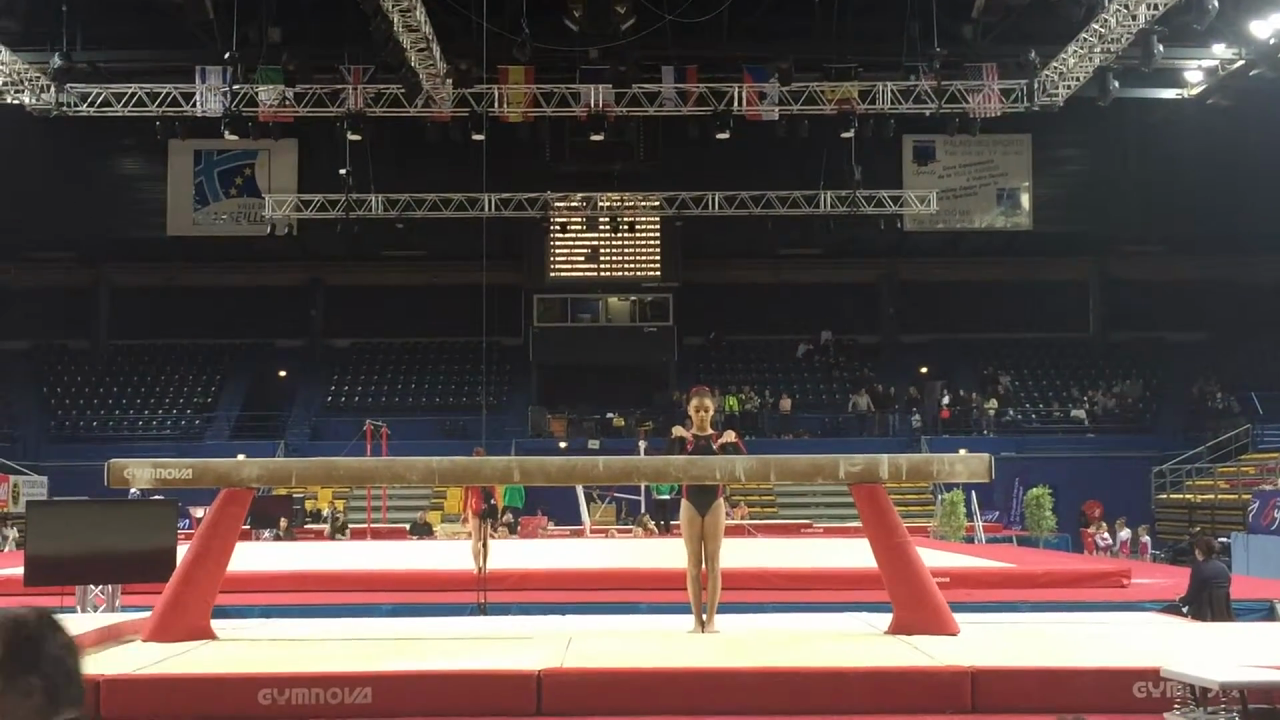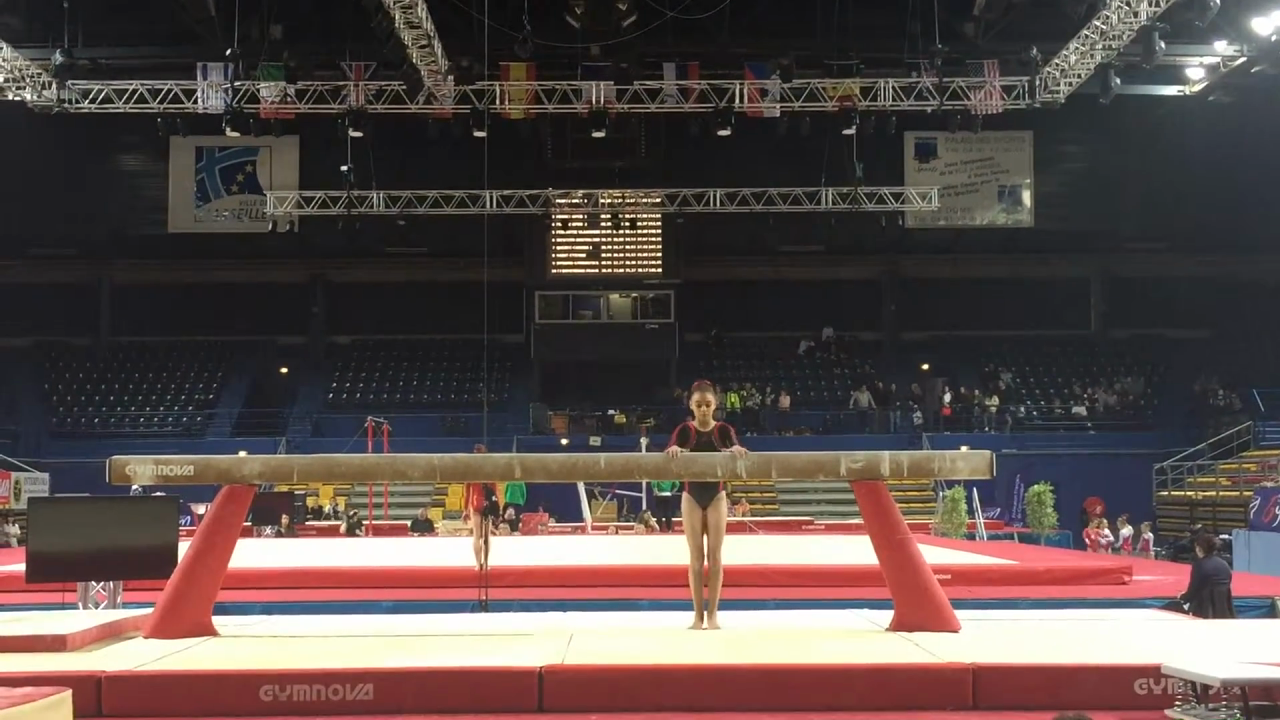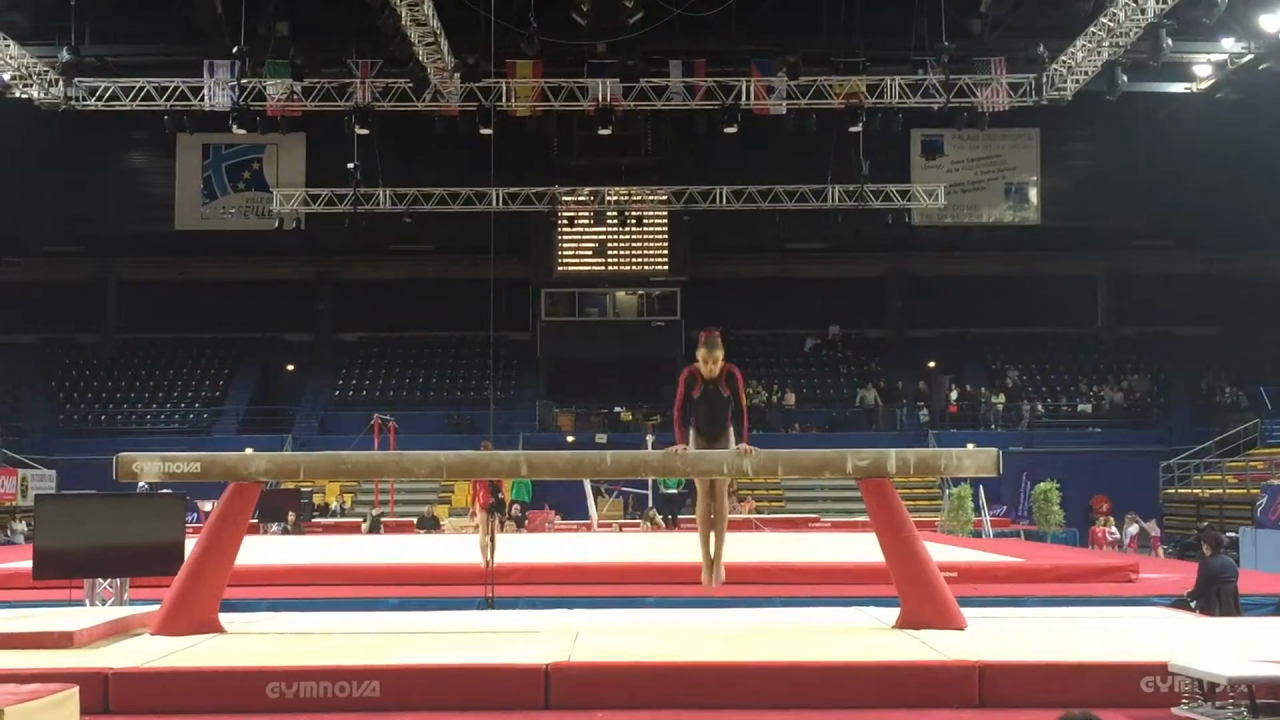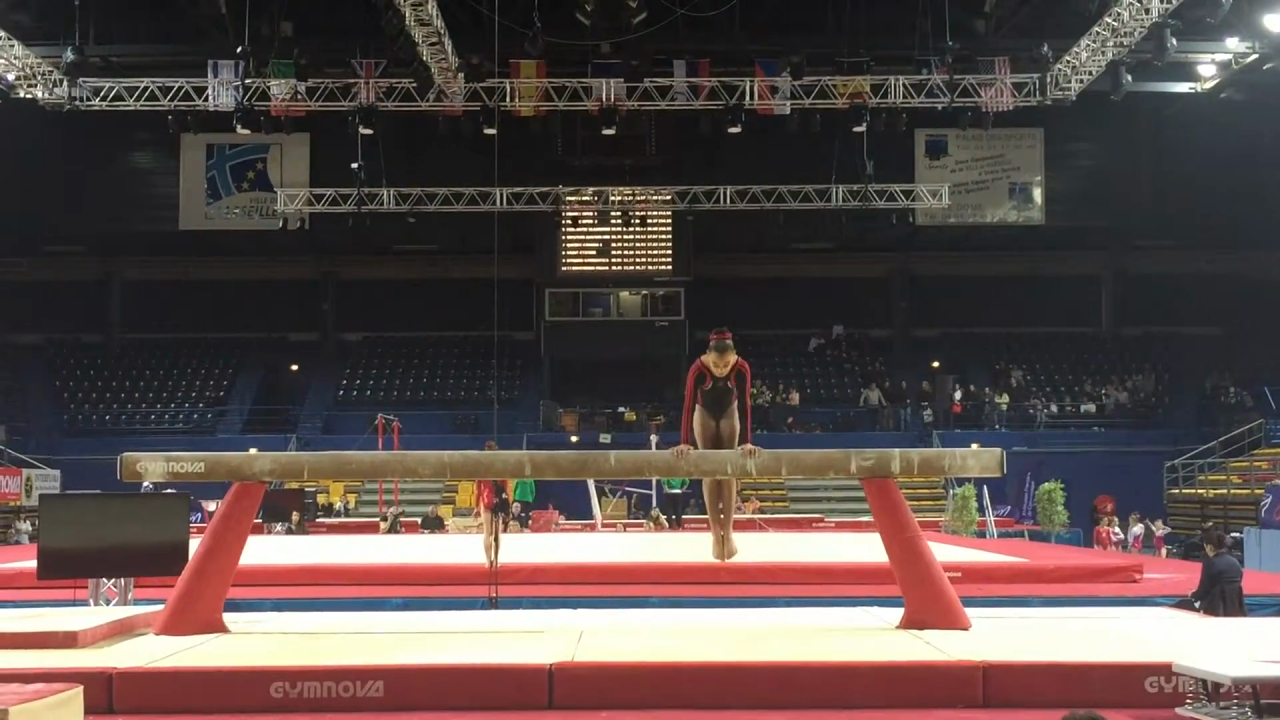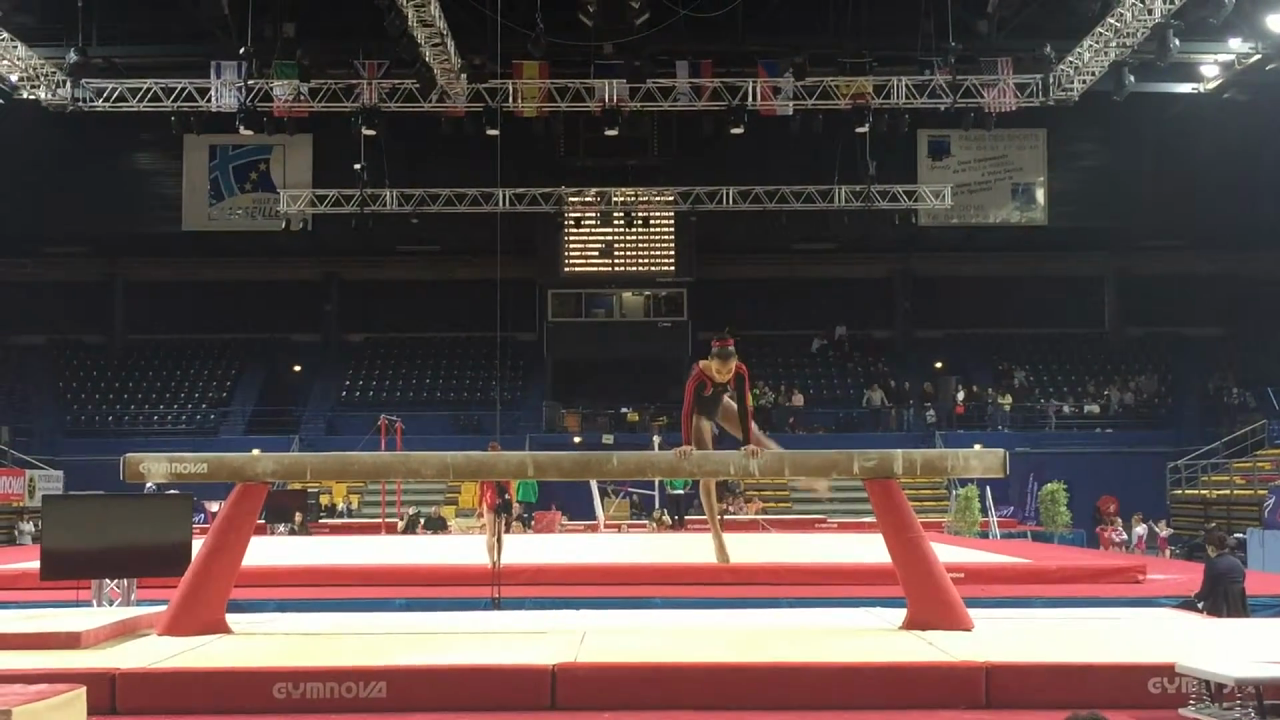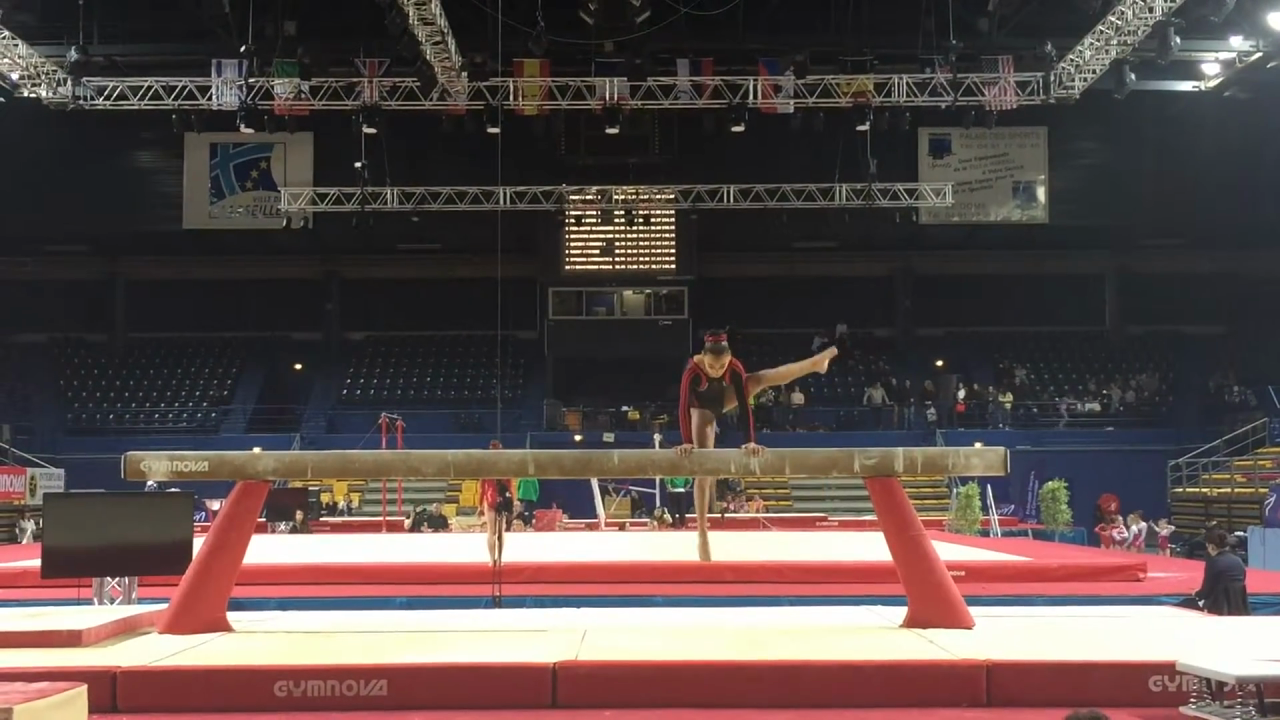
dt=0.5s
person 1, frame 1
left shoulder: (721, 439)
right shoulder: (683, 438)
left wrist: (734, 440)
right wrist: (675, 437)
left hip: (714, 503)
right hip: (690, 503)
left knee: (712, 563)
right knee: (694, 563)
left ankle: (710, 620)
right ankle: (697, 620)
person 1, frame 2
left shoulder: (723, 429)
right shoulder: (685, 430)
left elbow: (735, 448)
right elbow: (673, 449)
left wrist: (737, 449)
right wrist: (672, 448)
left hip: (716, 497)
right hip: (692, 497)
left knee: (714, 556)
right knee: (697, 557)
left ankle: (712, 614)
right ankle: (698, 614)
person 1, frame 3
left shoulder: (732, 373)
right shoulder: (689, 374)
left elbow: (740, 410)
right elbow: (681, 410)
left wrist: (742, 441)
right wrist: (681, 440)
left hip: (724, 436)
right hip: (698, 438)
left knee: (720, 497)
right knee: (704, 498)
left ankle: (718, 559)
right ankle: (706, 559)
person 1, frame 4
left shoulder: (742, 368)
right shoulder: (698, 369)
left elbow: (745, 405)
right elbow: (688, 405)
left wrist: (746, 442)
right wrist: (685, 443)
left hip: (729, 411)
right hip: (704, 412)
left ankle: (728, 531)
right ankle: (716, 533)
person 1, frame 5
left shoulder: (740, 371)
right shoulder: (698, 376)
left elbow: (744, 407)
right elbow: (688, 411)
left wrist: (749, 442)
right wrist: (686, 444)
left hip: (720, 403)
right hip: (700, 412)
left knee: (755, 436)
right ankle: (717, 535)
person 1, frame 6
left shoulder: (735, 367)
right shoulder: (692, 371)
left elbow: (744, 404)
right elbow: (684, 407)
left wrist: (749, 441)
right wrist: (687, 442)
left hip: (724, 396)
right hip: (702, 409)
left knee: (762, 379)
left ankle: (814, 363)
right ankle: (702, 534)
